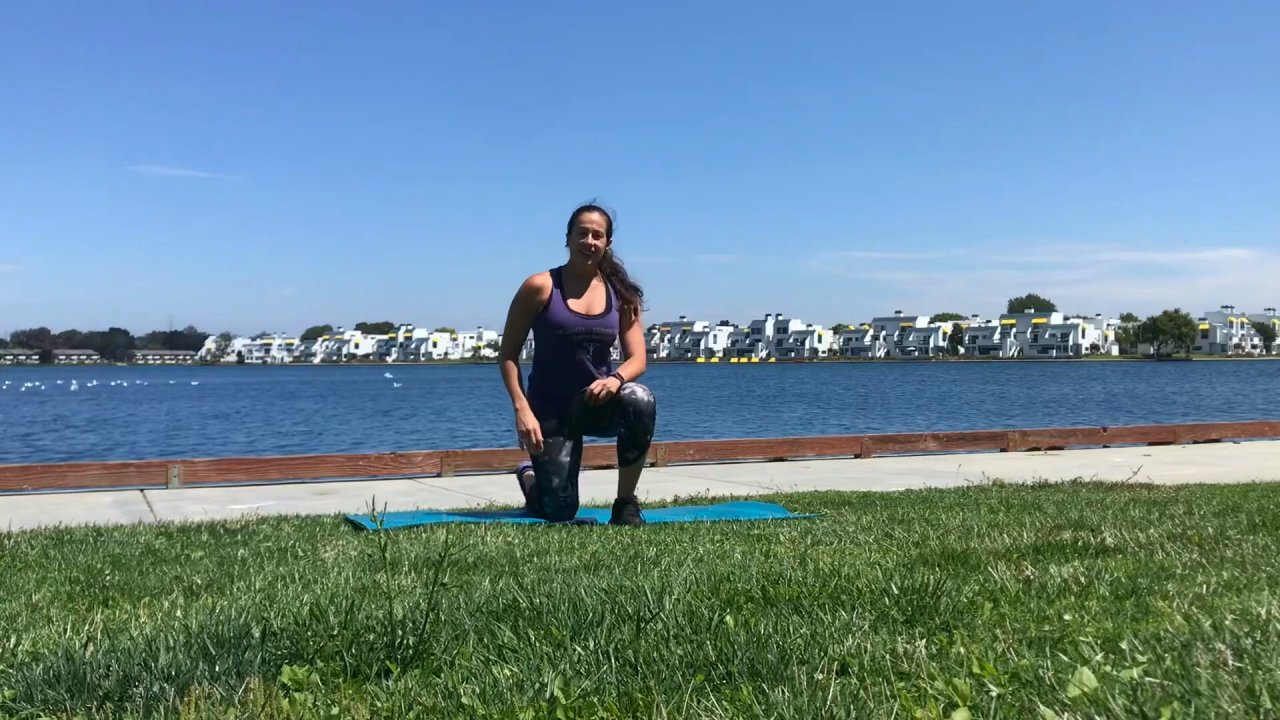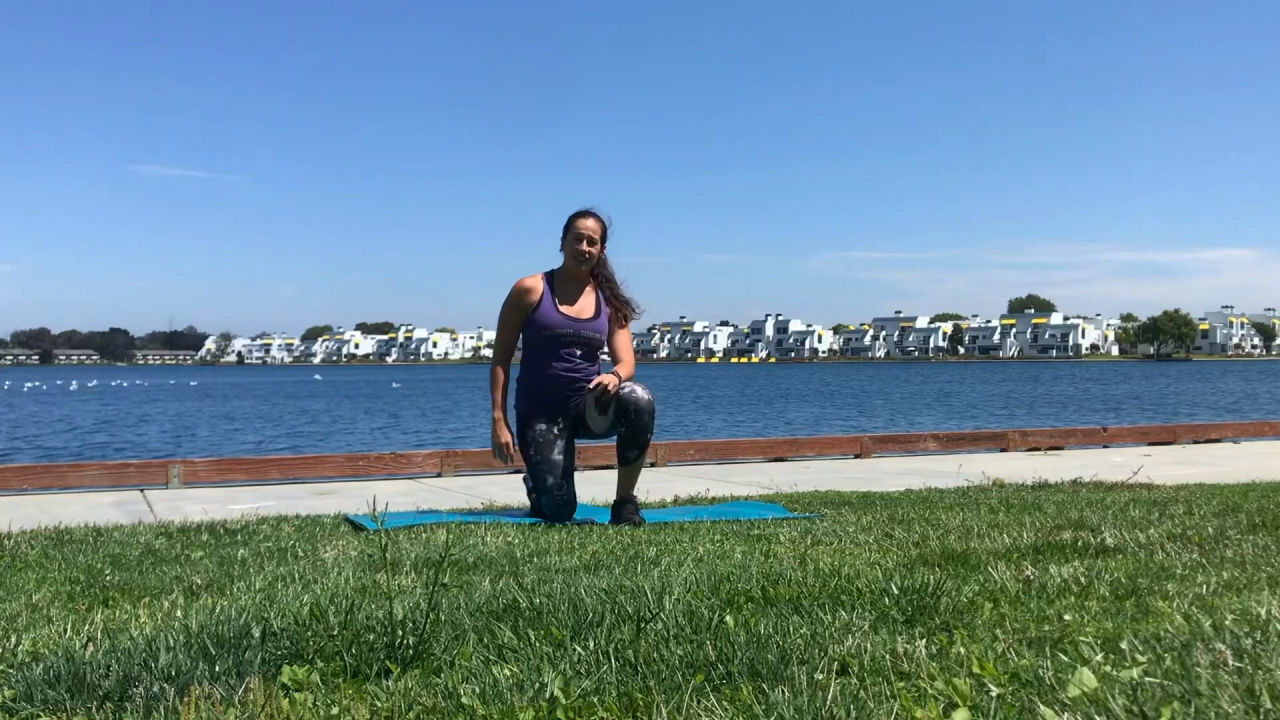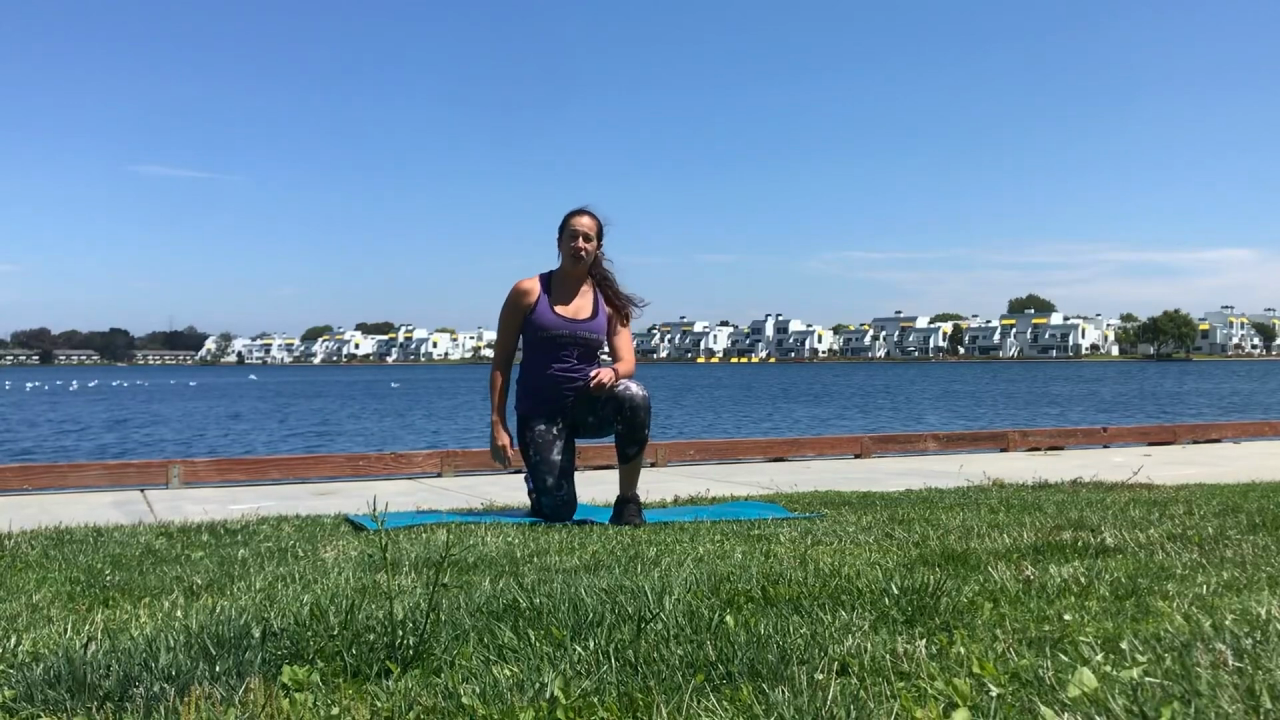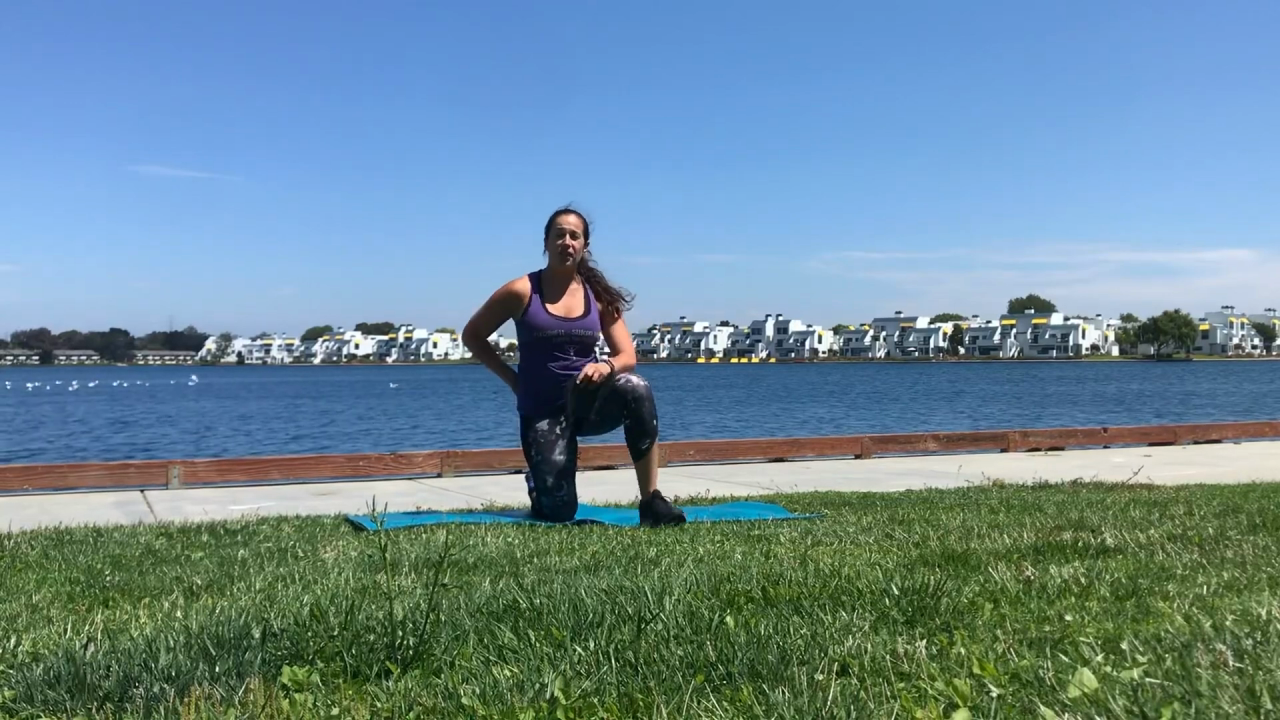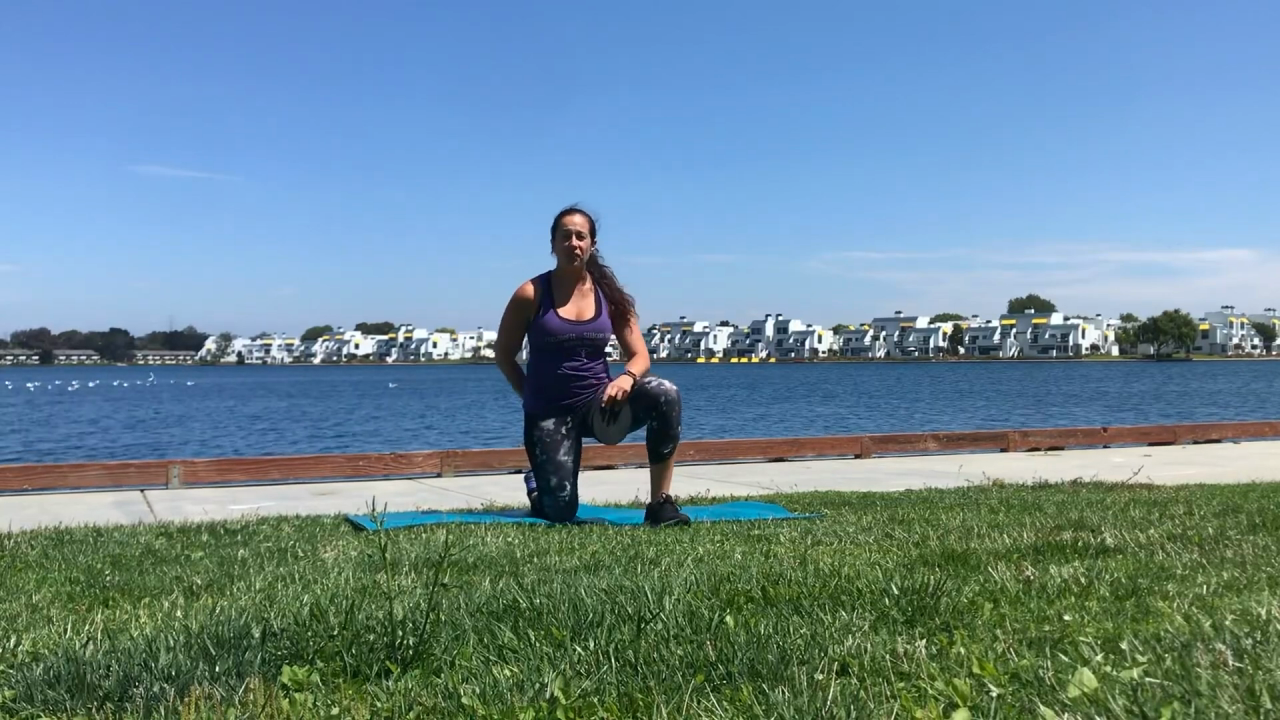
dt=0.5s
person 1, frame 1
left shoulder: (621, 294)
right shoulder: (540, 287)
left elbow: (637, 359)
right elbow: (509, 354)
left wrist: (615, 379)
right wrist: (523, 410)
left hip: (598, 403)
right hip: (550, 411)
left knee: (640, 400)
right knee: (560, 511)
left ankle: (626, 502)
right ankle: (530, 476)
person 1, frame 2
left shoulder: (610, 300)
right shoulder: (530, 289)
left elbow: (627, 361)
right elbow: (501, 358)
left wrist: (614, 376)
right wrist: (499, 419)
left hip: (588, 403)
right hip: (540, 412)
left knee: (639, 399)
right knee: (558, 511)
left ankle: (625, 502)
right ankle: (537, 486)
person 1, frame 3
left shoulder: (610, 301)
right shoulder: (528, 292)
left elbow: (627, 362)
right elbow: (501, 362)
left wrist: (611, 372)
right wrist: (497, 424)
left hip: (589, 406)
right hip: (540, 413)
left knee: (634, 396)
right knee: (559, 511)
left ankle: (628, 501)
right ankle: (538, 486)
person 1, frame 4
left shoulder: (600, 295)
right shoulder: (522, 291)
left elbow: (627, 356)
right elbow: (472, 335)
left wrist: (608, 366)
right wrist: (512, 379)
left hip: (592, 402)
right hip: (542, 411)
left knee: (635, 388)
right knee: (558, 512)
left ankle: (652, 500)
right ankle: (539, 485)
person 1, frame 5
left shoulder: (610, 296)
right shoulder: (531, 295)
left elbow: (640, 355)
right elbow: (504, 356)
left wrist: (627, 378)
right wrist: (533, 400)
left hip: (598, 402)
right hip: (550, 413)
left knee: (664, 394)
right knee: (560, 511)
left ankle: (660, 503)
right ankle: (537, 486)
